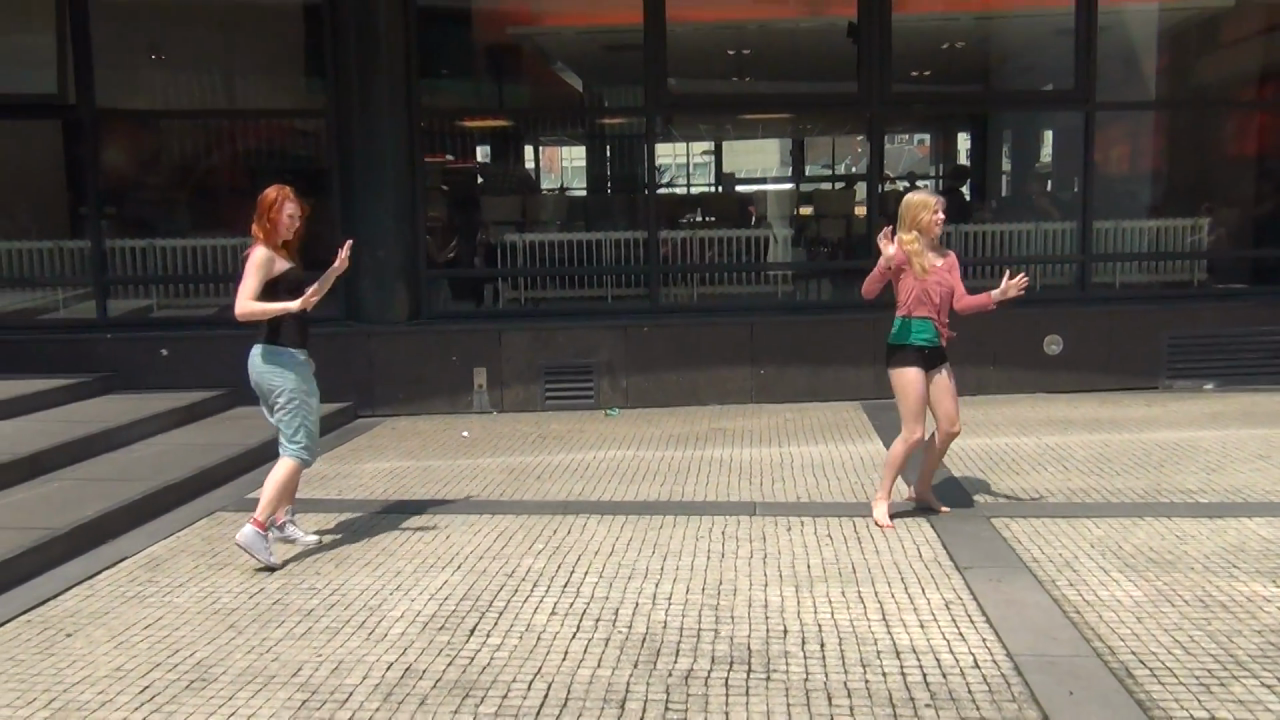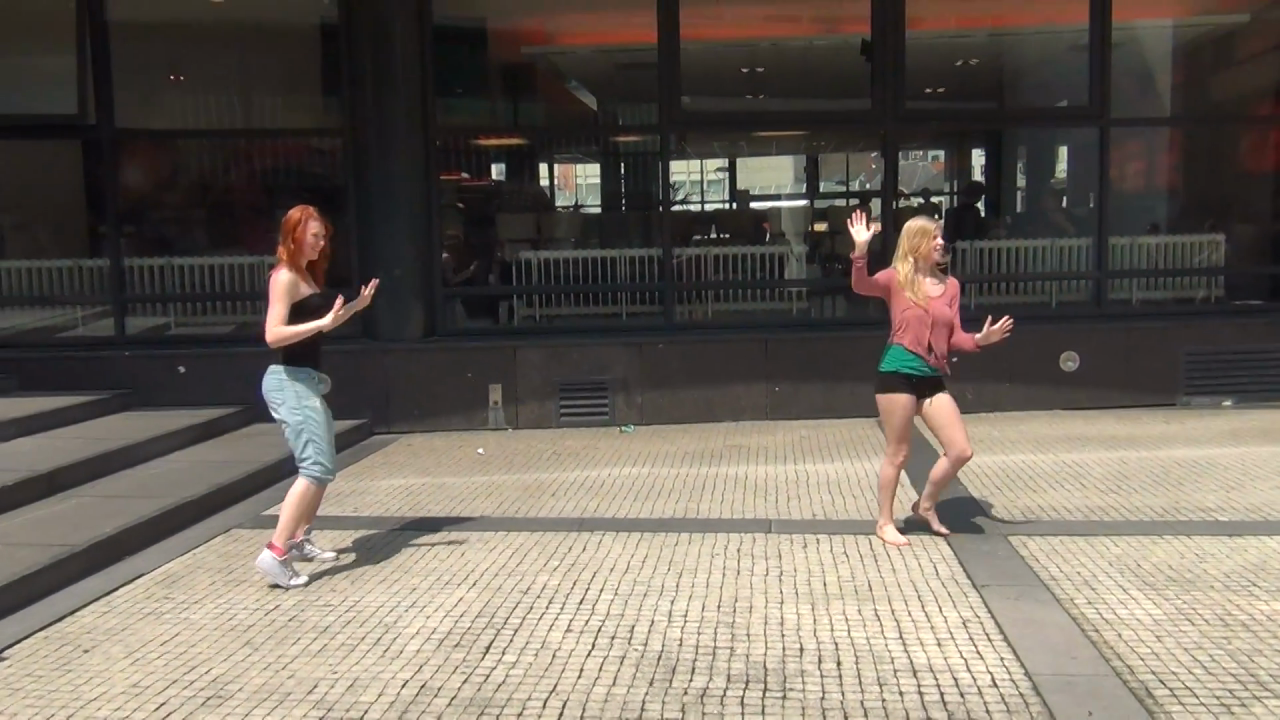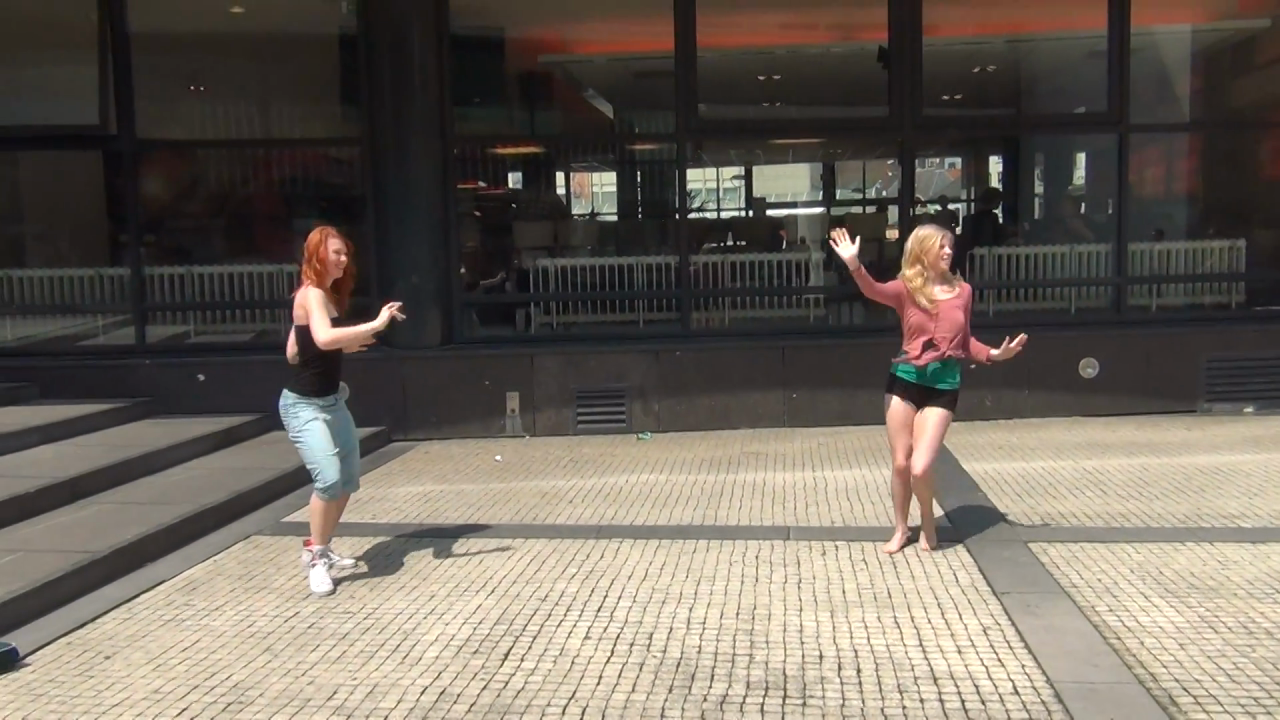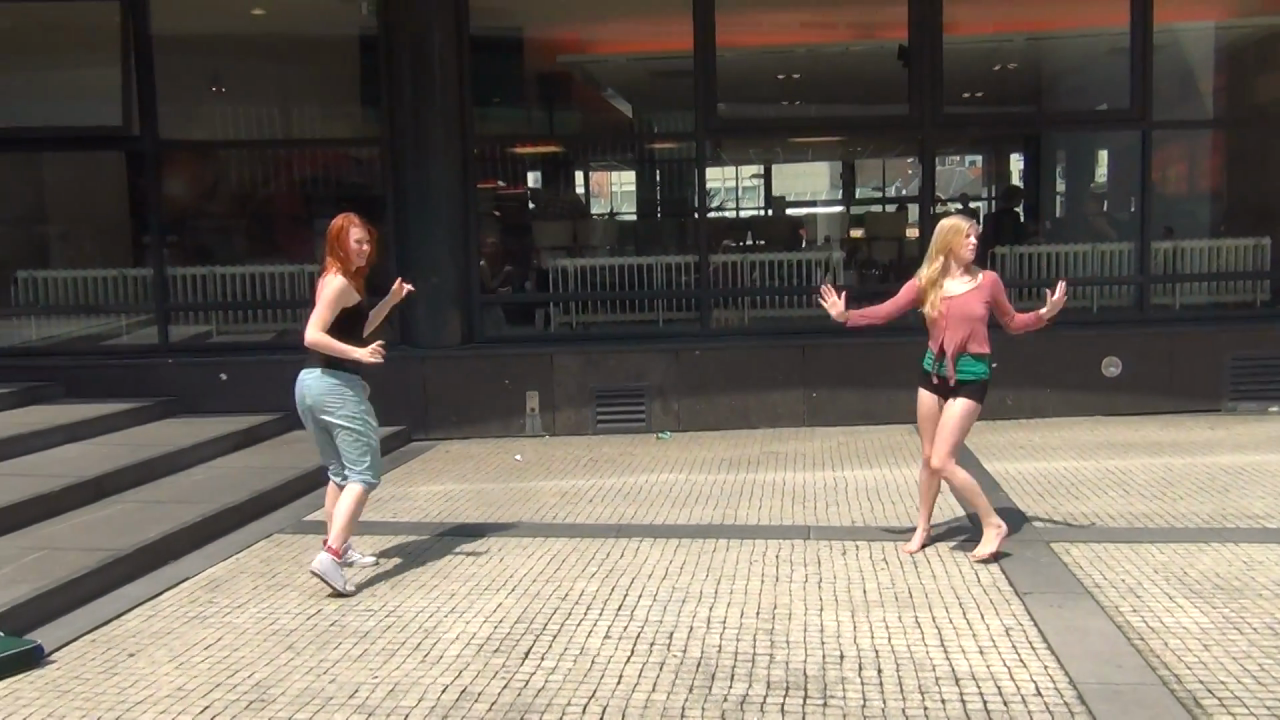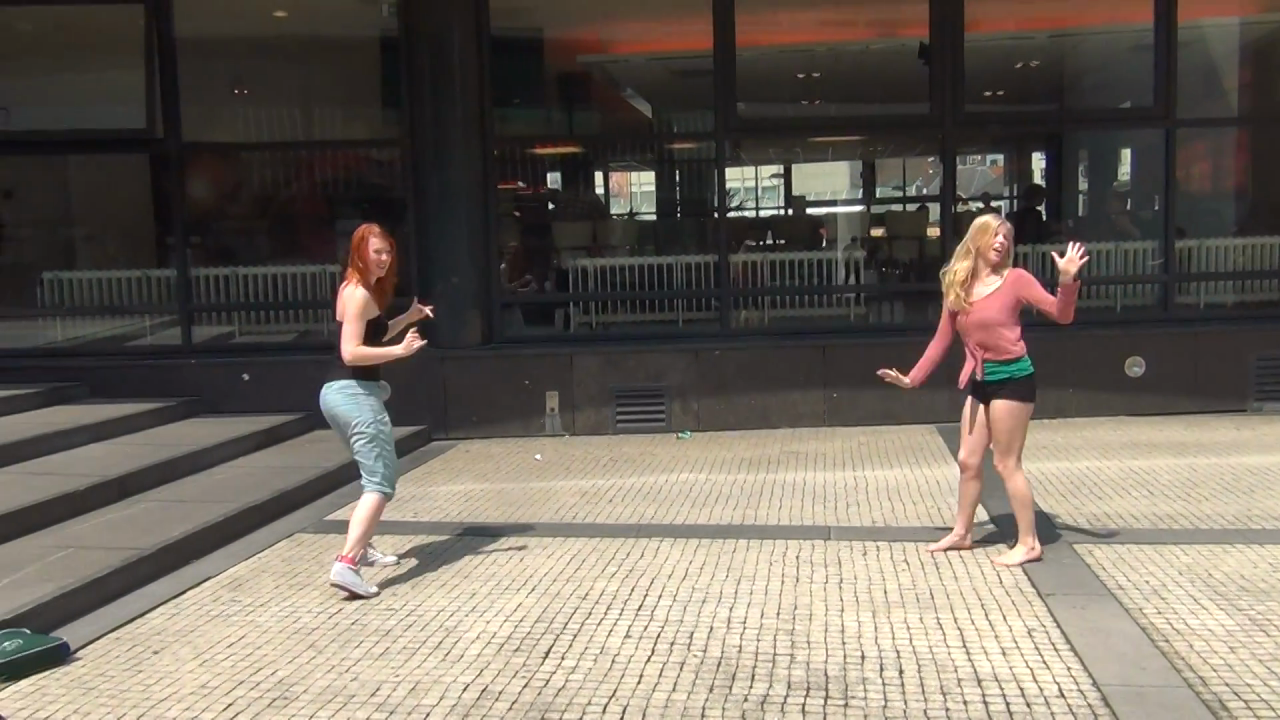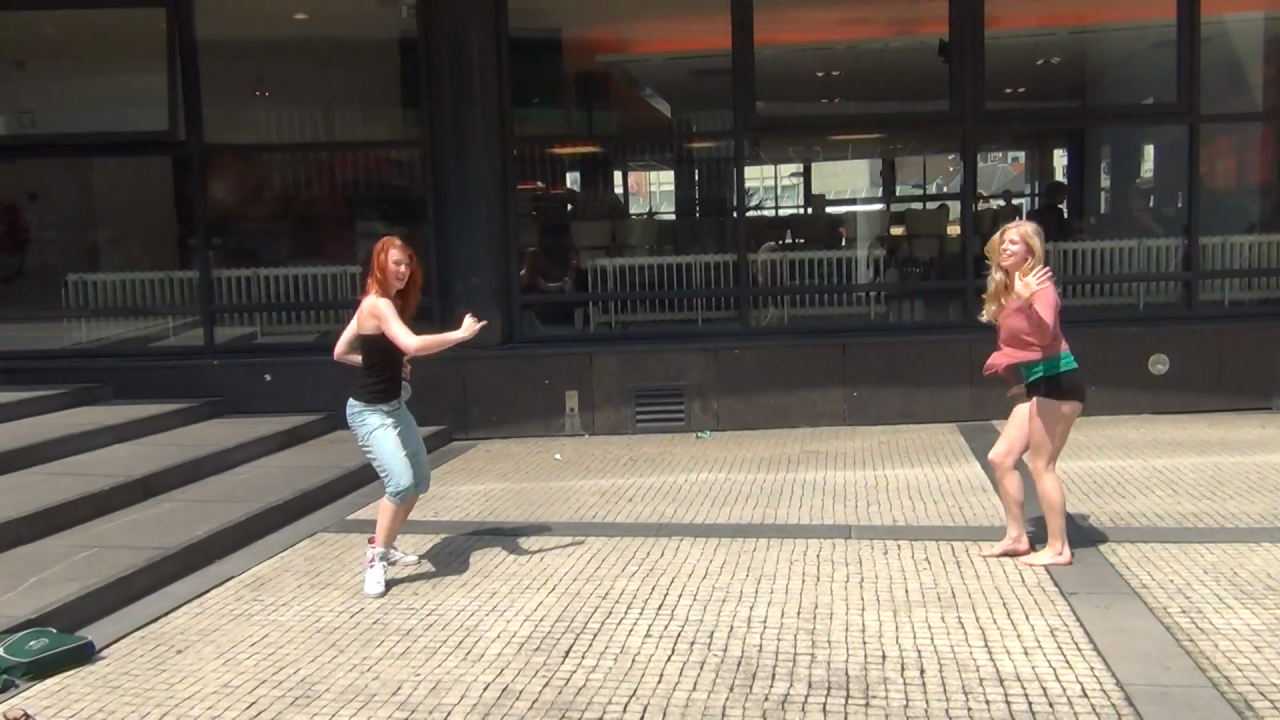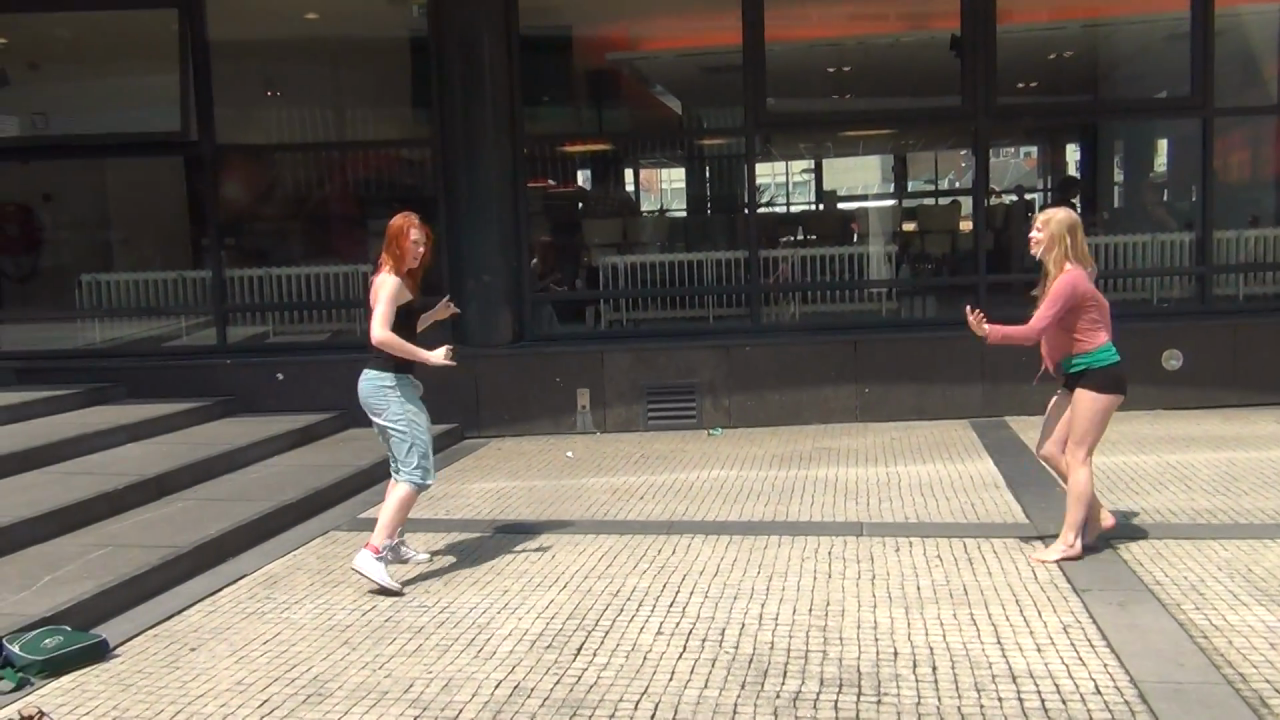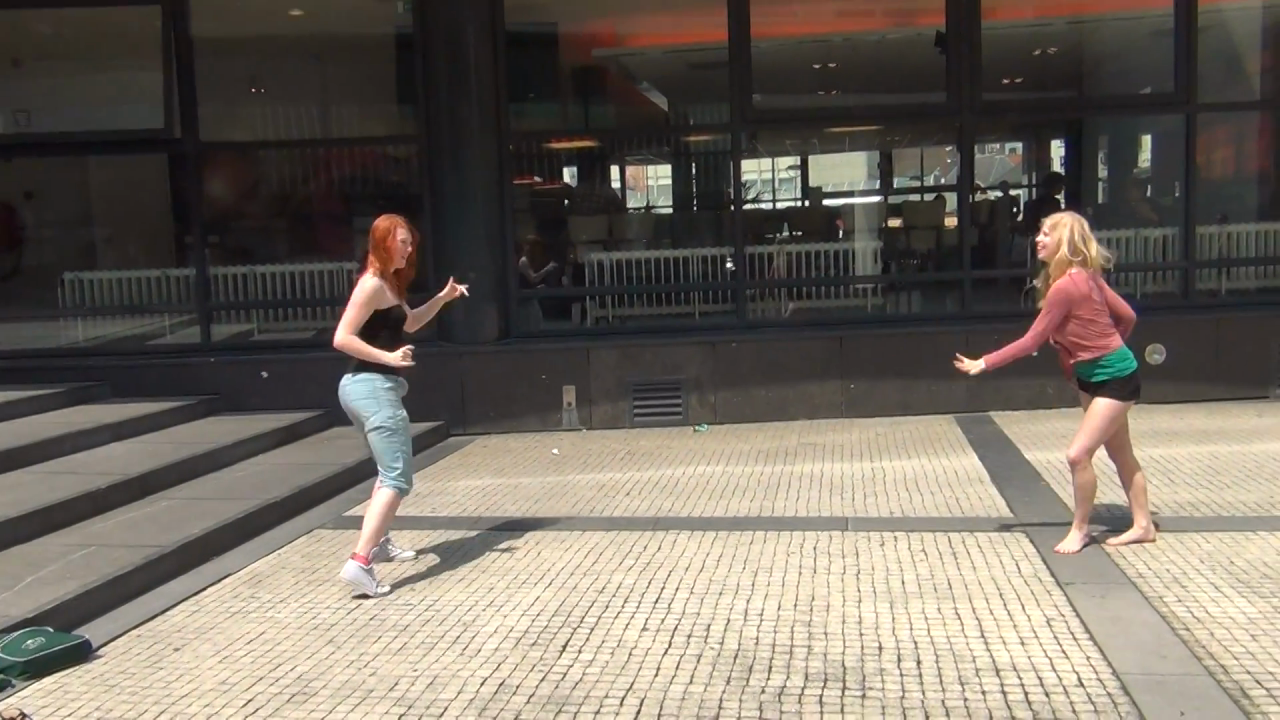
dt=0.2s
person 1, frame 1
left shoulder: (283, 253)
right shoulder: (261, 254)
left elbow: (301, 303)
right elbow: (243, 309)
left wrist: (334, 272)
right wrist: (291, 305)
left hip: (289, 361)
right hip: (278, 361)
left knee: (298, 446)
right knee: (299, 448)
left ankle: (282, 521)
right ankle: (256, 527)
person 1, frame 2
left shoulder: (308, 274)
right shoulder: (285, 277)
left elbow: (326, 320)
right elbow: (273, 336)
left wrist: (358, 304)
right wrist: (322, 323)
left hip: (303, 382)
right hip: (290, 382)
left knee: (321, 468)
right knee: (315, 467)
left ankle: (299, 540)
right ankle: (275, 553)
person 1, frame 3
left shoulder: (329, 294)
right shoulder: (311, 295)
right elbow: (324, 339)
left wrist: (351, 344)
right wrist: (376, 324)
left hip: (330, 401)
right hip: (303, 404)
left knee: (346, 478)
right knee: (329, 478)
left ankle: (318, 549)
right ankle: (316, 557)
person 1, frame 4
left shoulder: (343, 281)
right shoulder: (338, 281)
left elbow: (356, 330)
right elbow: (312, 336)
left wrist: (390, 301)
right wrist: (358, 353)
left hip: (312, 385)
right hip: (335, 386)
left knee: (341, 471)
right knee: (363, 472)
left ankle: (337, 547)
right ankle: (331, 555)
person 1, frame 5
left shoulder: (361, 290)
right shoulder: (358, 293)
left elbow: (374, 335)
right elbow: (351, 353)
left wrist: (407, 318)
right wrist: (399, 351)
left hip: (335, 394)
right hip: (356, 395)
left knee: (373, 476)
right knee: (380, 483)
left ankle: (360, 549)
right ankle: (346, 565)
person 1, frame 6
left shoulder: (381, 303)
right shoulder: (378, 305)
left elbow: (340, 353)
right elbow: (413, 346)
right wrist: (461, 333)
left hip: (392, 407)
right hip: (370, 411)
left knee: (417, 478)
right knee: (401, 483)
left ankle: (384, 546)
right ankle: (374, 558)
person 1, frame 7
left shoulder: (400, 281)
right shoulder: (392, 282)
right elbow: (380, 336)
left wrist: (433, 315)
right wrist: (429, 356)
left hip: (390, 384)
right hip: (388, 386)
left knee: (409, 469)
right knee: (417, 471)
left ankle: (391, 543)
right ankle: (373, 553)
person 1, frame 8
left shoulder: (389, 282)
right shoulder: (372, 284)
left elbow: (405, 324)
right elbow: (342, 338)
left wrist: (442, 298)
right wrist: (389, 358)
left hip: (363, 387)
right hip: (373, 388)
left knee: (390, 471)
right knee: (397, 477)
left ankle: (378, 542)
right ankle: (359, 562)
person 2, frame 1
left shoulder: (948, 258)
right shoulder: (902, 252)
left elbow: (961, 303)
right elbow: (868, 292)
left wrist: (997, 295)
right wrist: (886, 263)
left hip: (935, 349)
right hip: (906, 347)
left knee: (950, 428)
right knee: (913, 433)
left ankle: (923, 490)
right ankle: (881, 498)
person 2, frame 2
left shoulder: (950, 286)
right shoulder: (895, 278)
left elbow: (956, 338)
right elbow: (860, 286)
left wrist: (982, 338)
right wrist: (861, 252)
left hip: (931, 378)
right hip: (897, 372)
left knee: (961, 451)
right knee: (897, 455)
left ankle: (926, 506)
right ankle: (885, 522)
person 2, frame 3
left shoulder: (962, 291)
right shoulder: (905, 288)
right elbow: (874, 291)
left wrist: (995, 354)
right wrist: (854, 265)
left hip: (942, 388)
right hip: (906, 382)
left knee: (920, 469)
right knee: (900, 464)
left ankle: (928, 522)
right ankle: (900, 529)
person 2, frame 4
left shoulder: (988, 281)
right shoulder: (925, 283)
left elbow: (1011, 322)
right elbow: (886, 311)
left wrist: (1045, 314)
right wrist: (846, 315)
left hip: (969, 380)
right hip: (933, 376)
left knee: (941, 463)
right knee: (928, 458)
left ankle: (993, 525)
right ankle: (923, 528)
person 2, frame 5
left shoulder: (1016, 280)
right shoulder: (956, 287)
left elbow: (1062, 314)
right elbow: (941, 341)
left wrist: (1067, 280)
right wrist: (912, 379)
left hip: (1012, 379)
right hip: (979, 381)
left knee: (1006, 464)
right knee: (968, 461)
left ankle: (1028, 544)
right ankle: (961, 533)
person 2, frame 6
left shoulder: (1039, 286)
right shoulder: (1002, 291)
left elbow: (1047, 333)
left wrist: (1028, 301)
right wrist: (1009, 370)
left hip: (1057, 381)
right hip: (1036, 384)
left knee: (1040, 465)
right knee: (1000, 459)
left ankle: (1058, 548)
right ankle: (1016, 537)
person 2, frame 7
left shoulder: (1068, 280)
right shoulder: (1069, 276)
left elbow: (1033, 332)
right elbow: (1102, 310)
left wrist: (987, 331)
left hip: (1100, 374)
right hip: (1078, 374)
left knee: (1076, 456)
right knee: (1050, 451)
left ankle: (1069, 541)
right ankle: (1097, 516)
person 2, frame 8
left shoulder: (1065, 286)
right shoulder: (1086, 278)
left elbow: (1031, 341)
right elbow: (1128, 316)
left wrist: (984, 363)
left hip: (1114, 378)
right hip: (1095, 374)
left knee: (1078, 455)
right knee: (1120, 454)
left ankle: (1079, 528)
right ankle: (1142, 525)
